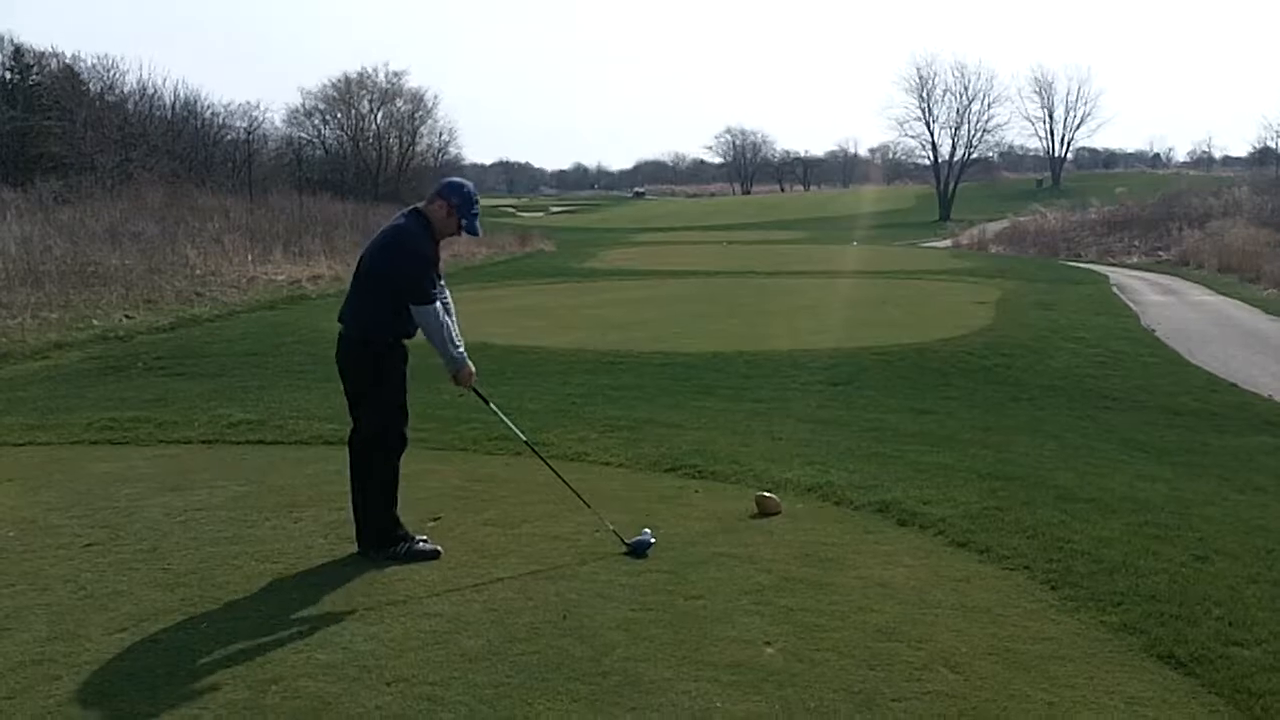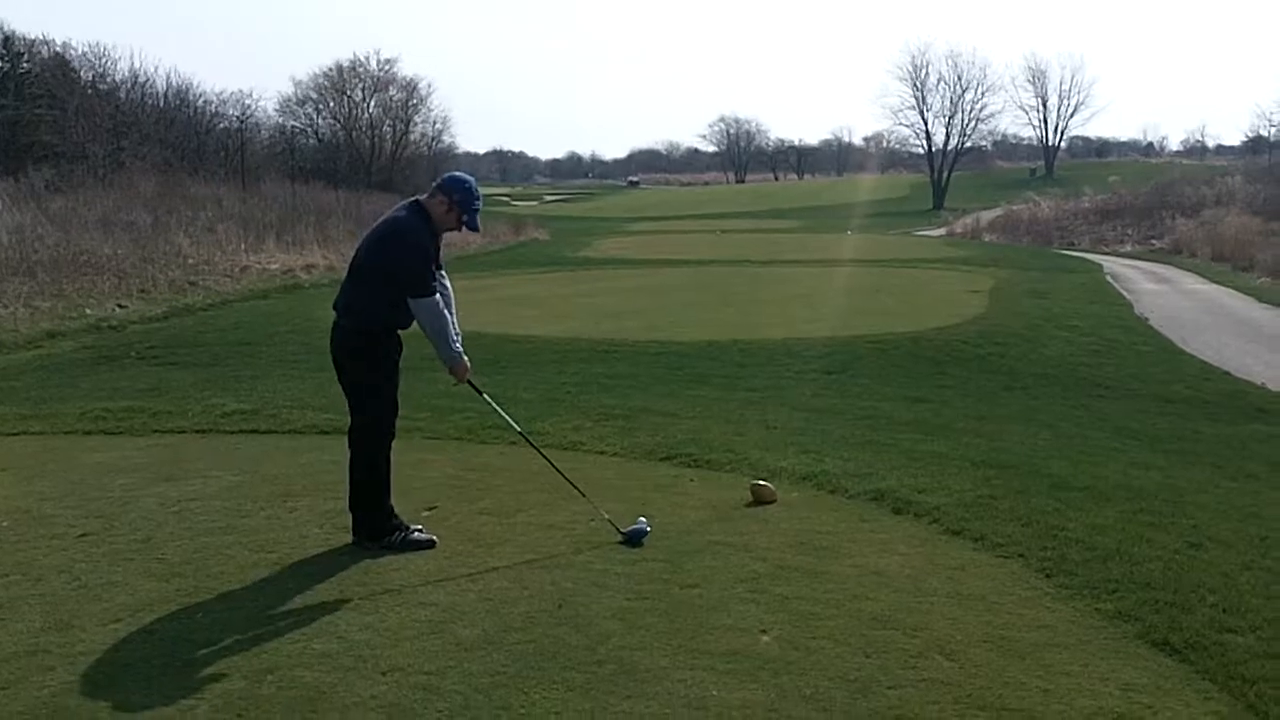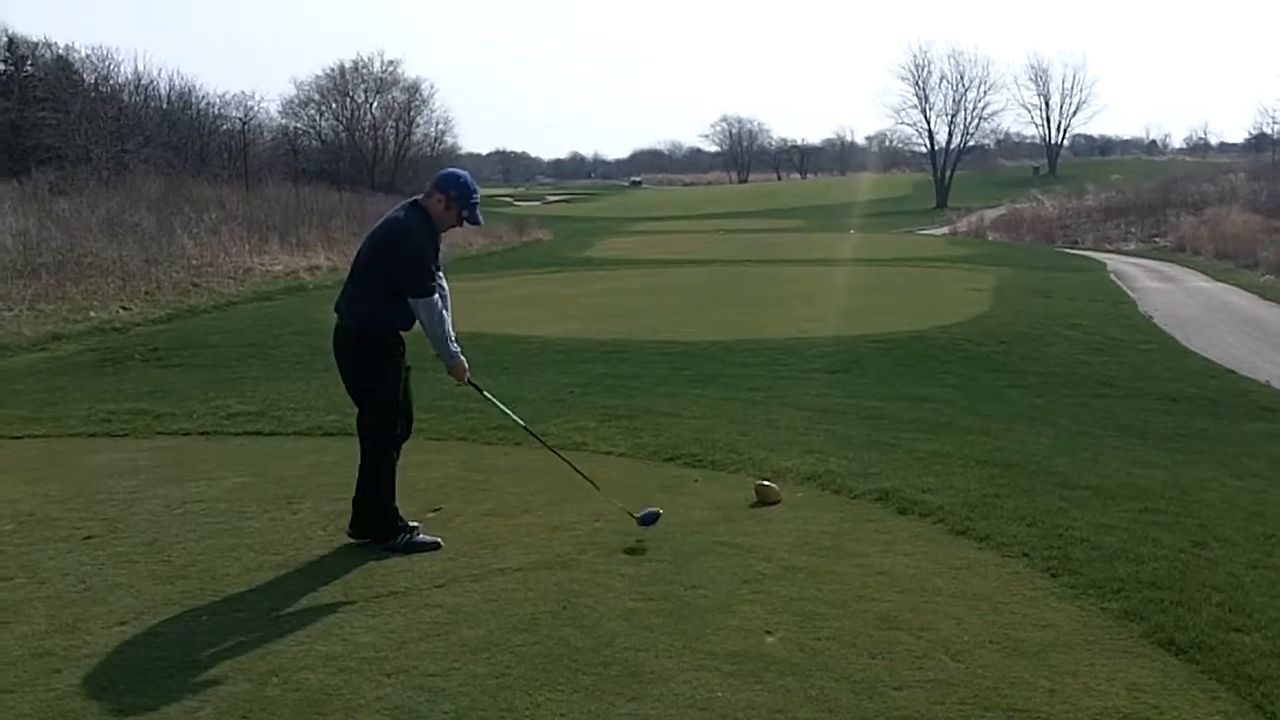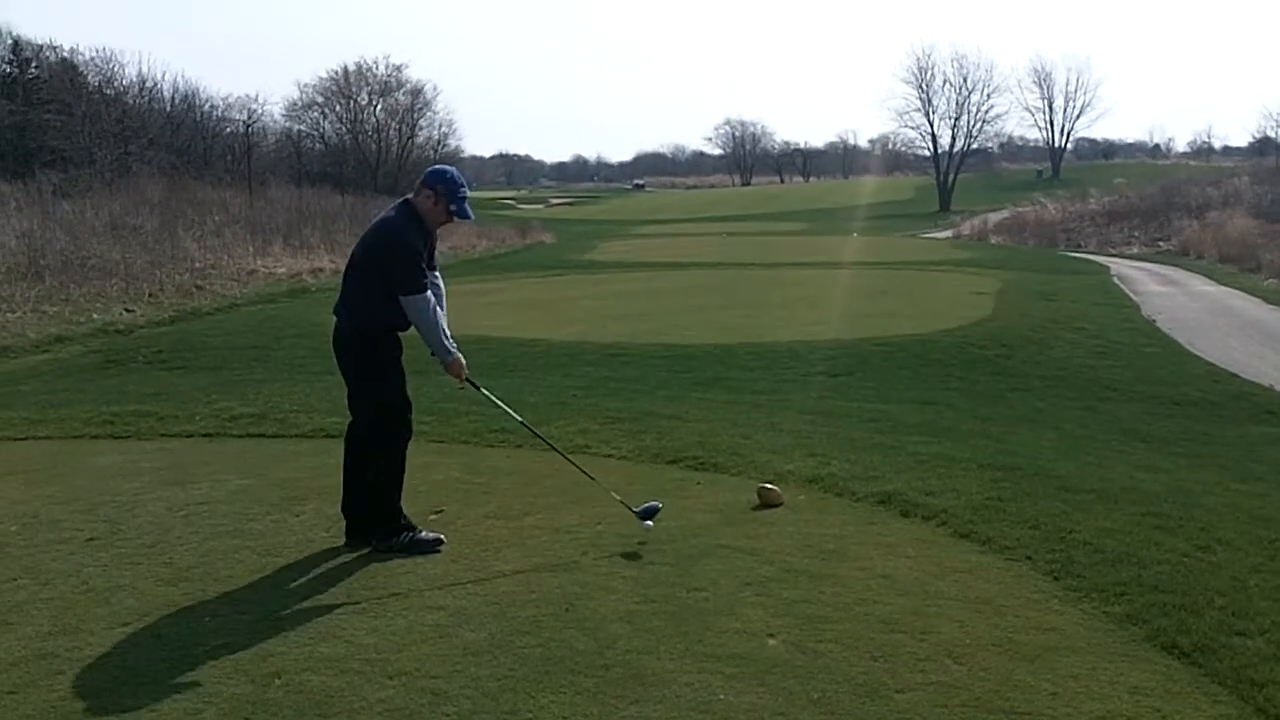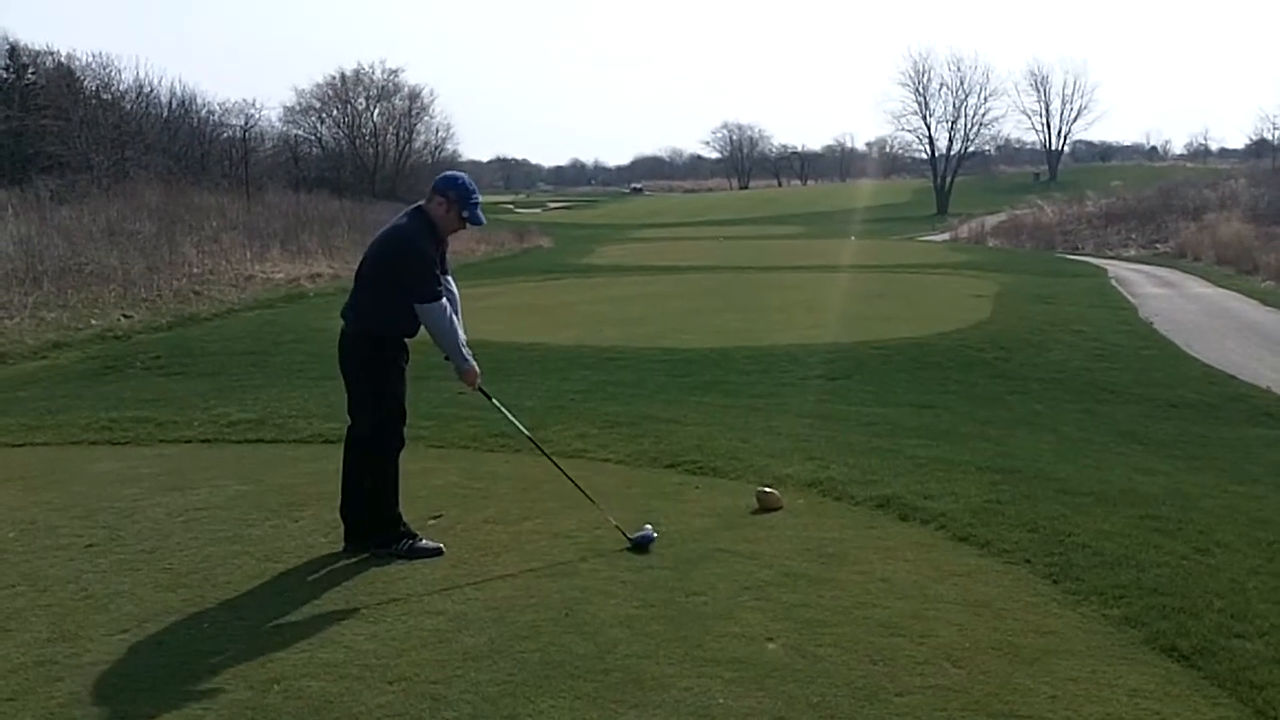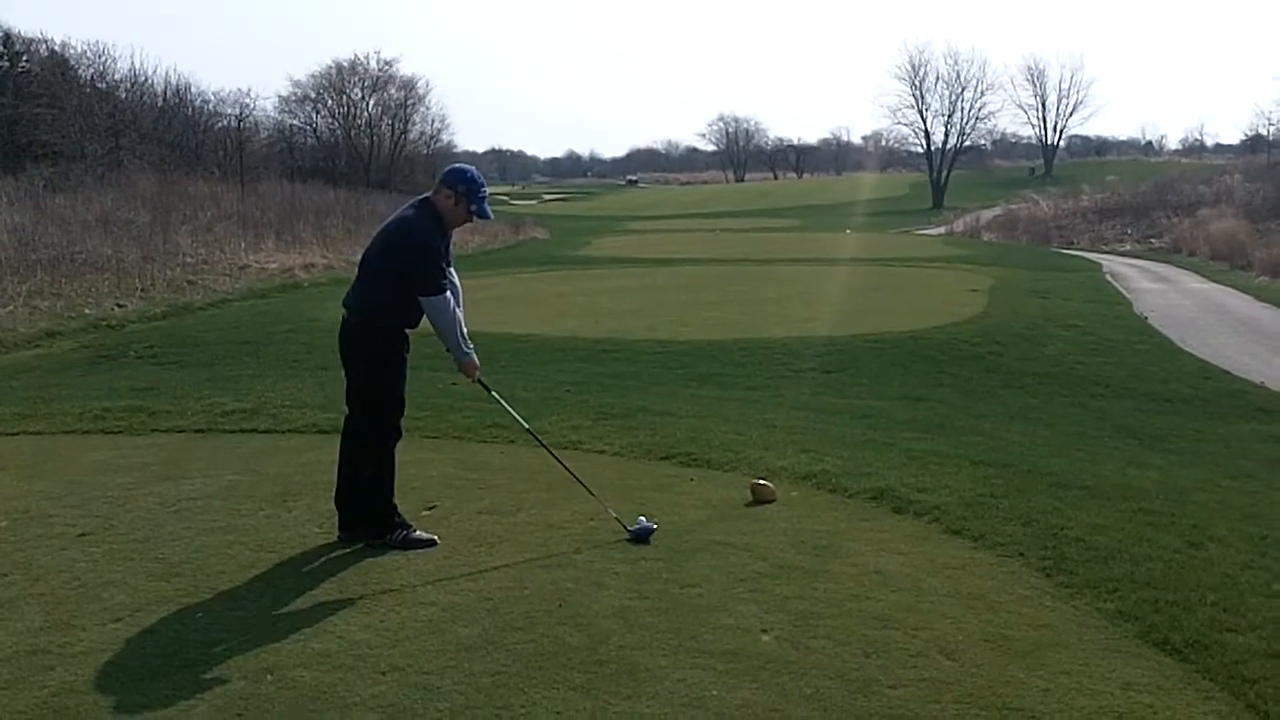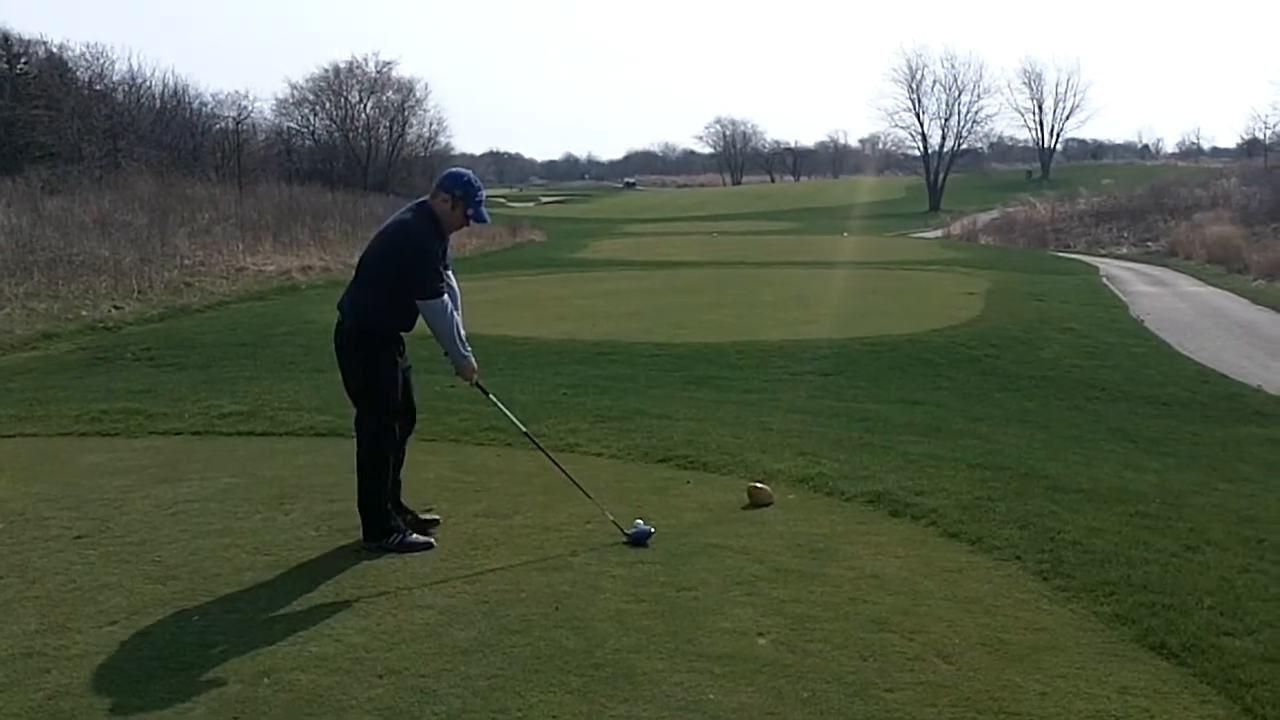
dt=0.4s
person 1, frame 1
left shoulder: (419, 234)
right shoulder: (408, 241)
left elbow: (440, 295)
right elbow: (428, 312)
left wrist: (459, 354)
right wrist: (457, 362)
left hip: (377, 346)
right hip: (368, 349)
left knee: (379, 438)
right knee: (382, 440)
left ankle: (377, 532)
right ankle: (383, 538)
person 1, frame 2
left shoulder: (419, 225)
right shoulder: (407, 234)
left elbow: (440, 286)
right elbow: (427, 306)
left wrist: (456, 348)
right wrist: (453, 357)
left hip: (372, 335)
right hip: (361, 338)
left knee: (375, 427)
right knee: (375, 429)
left ankle: (372, 520)
right ankle: (377, 527)
person 1, frame 3
left shoulder: (421, 226)
right shoulder: (407, 233)
left elbow: (438, 288)
right elbow: (427, 306)
left wrist: (450, 348)
right wrist: (451, 357)
left hip: (376, 337)
right hip: (364, 340)
left knee: (393, 424)
right knee: (384, 429)
left ankle: (368, 518)
right ankle: (384, 528)
person 1, frame 4
left shoulder: (418, 227)
right shoulder: (397, 233)
left elbow: (433, 285)
right elbow: (419, 303)
left wrist: (446, 345)
right wrist: (447, 354)
left hip: (371, 338)
right hip: (364, 340)
left knee: (369, 428)
right knee: (390, 429)
left ankle: (362, 524)
right ankle: (389, 527)
person 1, frame 5
left shoulder: (428, 232)
right shoulder: (410, 240)
left elbow: (446, 291)
right elbow: (434, 310)
left wrist: (461, 351)
right wrist: (463, 361)
left hip: (375, 342)
right hip: (370, 345)
left knee: (367, 434)
right knee: (383, 437)
left ankle: (361, 530)
right ankle: (387, 534)
person 1, frame 6
left shoulder: (432, 223)
right shoulder: (417, 232)
left elbow: (450, 285)
right elbow: (438, 303)
left wrist: (462, 345)
right wrist: (464, 354)
left hip: (375, 332)
right hip: (371, 335)
left knee: (364, 424)
right knee: (381, 427)
left ankle: (355, 519)
right ankle: (381, 524)
person 1, frame 7
left shoulder: (430, 227)
right shoulder: (413, 236)
left elbow: (447, 287)
right elbow: (435, 306)
left wrist: (460, 348)
right wrist: (462, 357)
left hip: (382, 334)
right hip: (364, 337)
left knee: (401, 420)
right knee: (379, 428)
left ankle: (390, 509)
right ankle: (380, 527)
